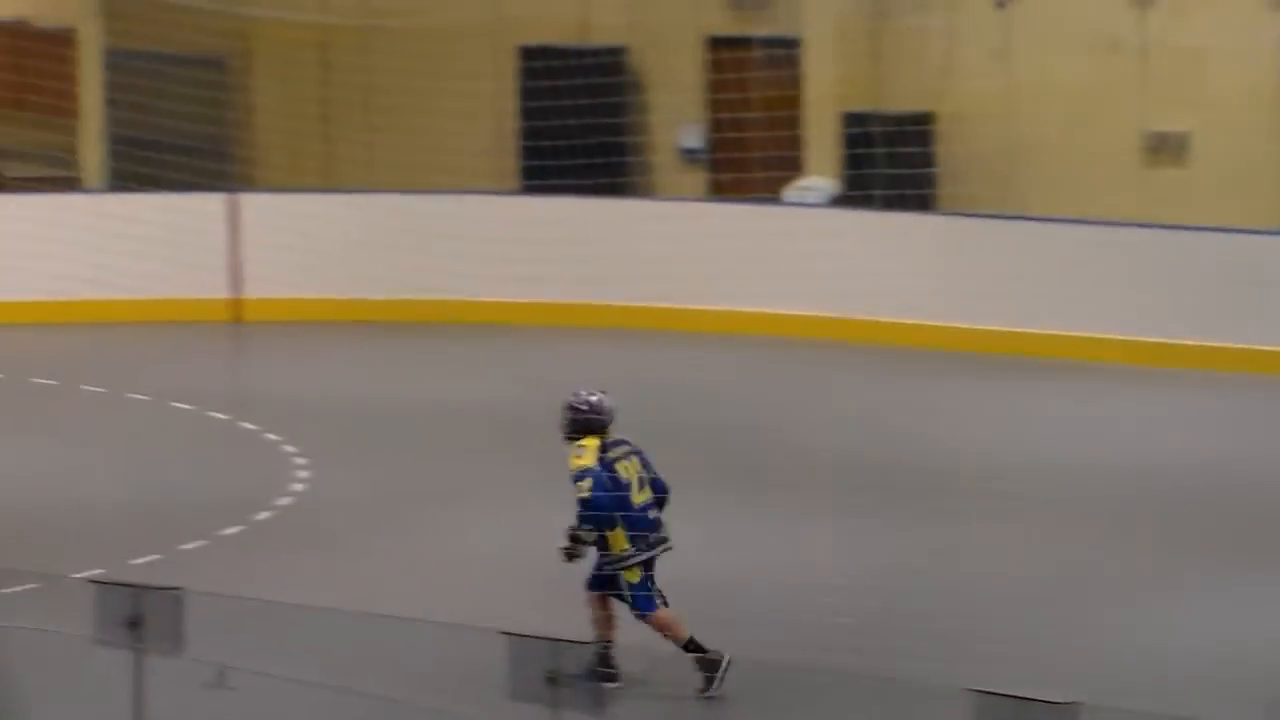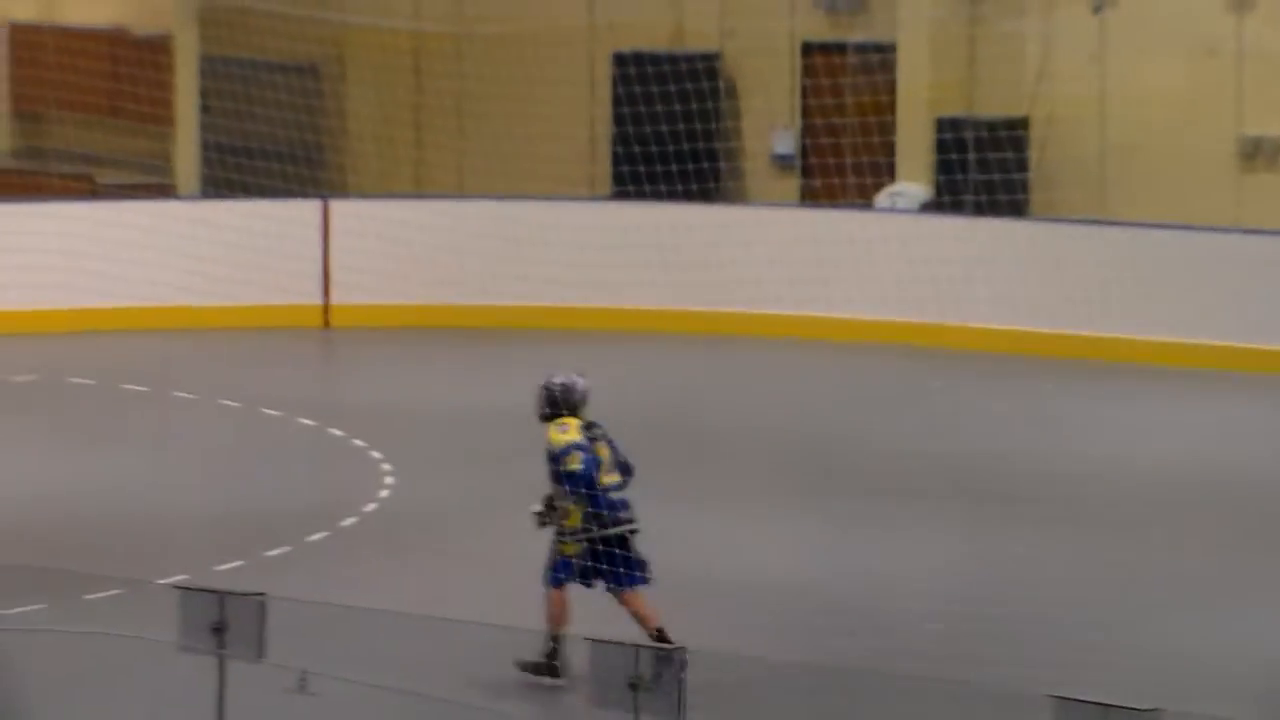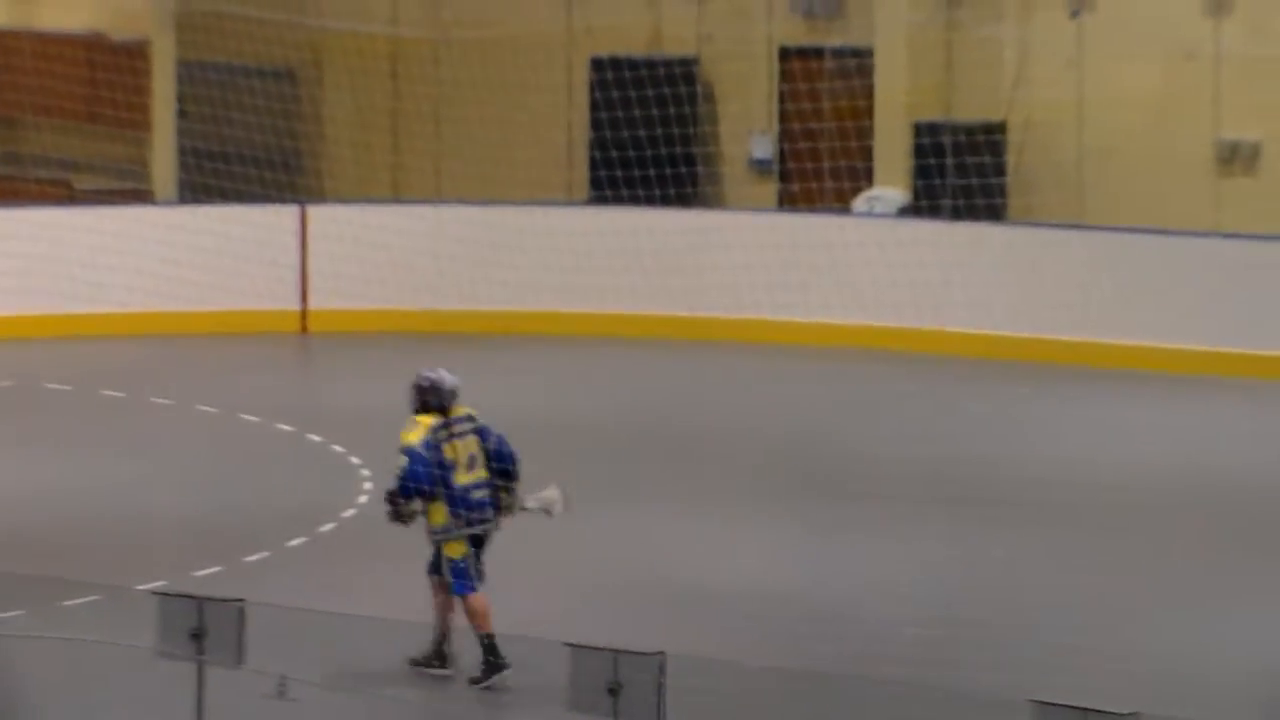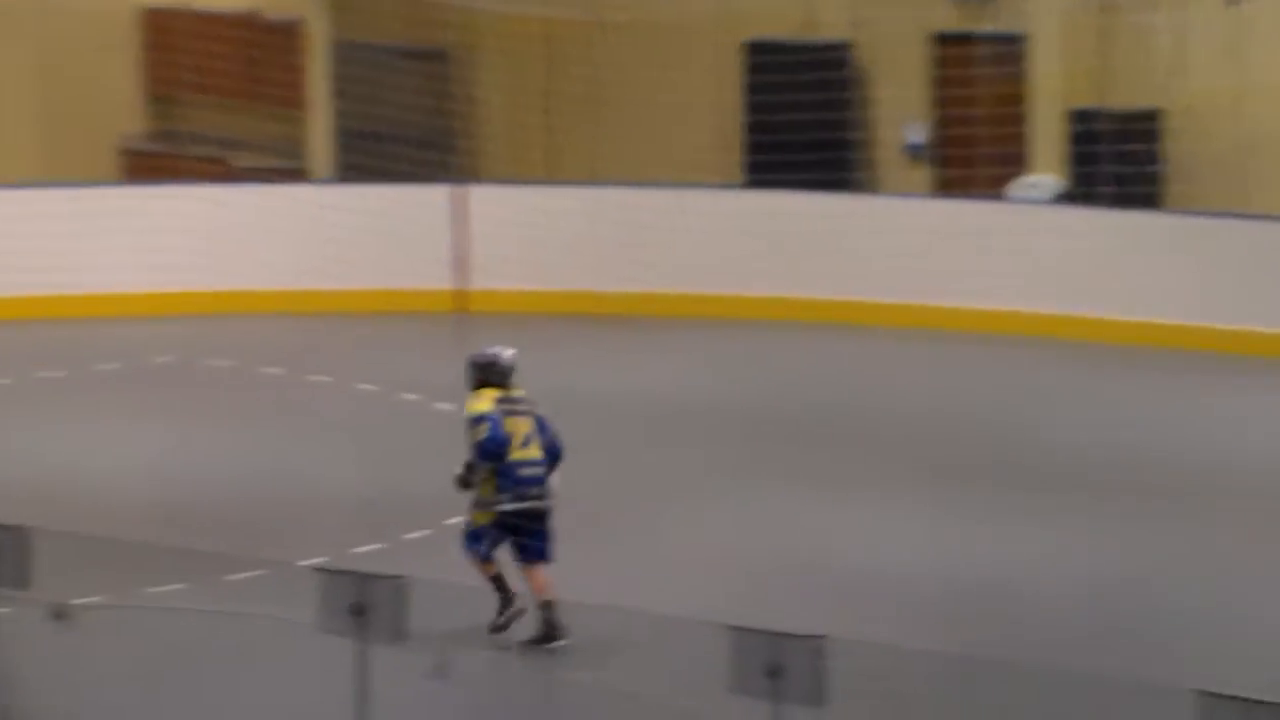
dt=0.3s
person 1, frame 1
left shoulder: (583, 456)
right shoulder: (624, 446)
left elbow: (595, 504)
right elbow: (660, 488)
left wrist: (579, 540)
left hip: (626, 544)
right hip: (649, 534)
left knee: (649, 610)
right knee: (597, 592)
left ankle: (708, 659)
right ankle: (604, 664)
person 1, frame 2
left shoulder: (562, 433)
right shoulder: (592, 428)
left elbow: (582, 476)
right elbow: (623, 470)
left wrist: (554, 507)
left hip: (583, 524)
right hip: (616, 518)
left knee: (555, 584)
right knee: (624, 589)
left ankle: (552, 660)
right ankle: (664, 647)
person 1, frame 3
left shoulder: (418, 433)
right shoulder: (469, 420)
left elbow: (414, 477)
right elbow: (504, 458)
left wrist: (400, 506)
right wrist: (504, 496)
left hip: (451, 523)
right hip: (482, 517)
left knee: (465, 589)
right knee: (441, 579)
left ankle: (493, 659)
right ankle: (440, 652)
person 1, frame 4
left shoulder: (481, 404)
right shoulder: (523, 402)
left elbow: (492, 443)
right elbow: (552, 450)
left wrist: (472, 474)
left hip: (501, 495)
right hip: (534, 494)
left knee: (475, 547)
right knee: (533, 562)
left ankle: (507, 598)
right ankle: (550, 627)
